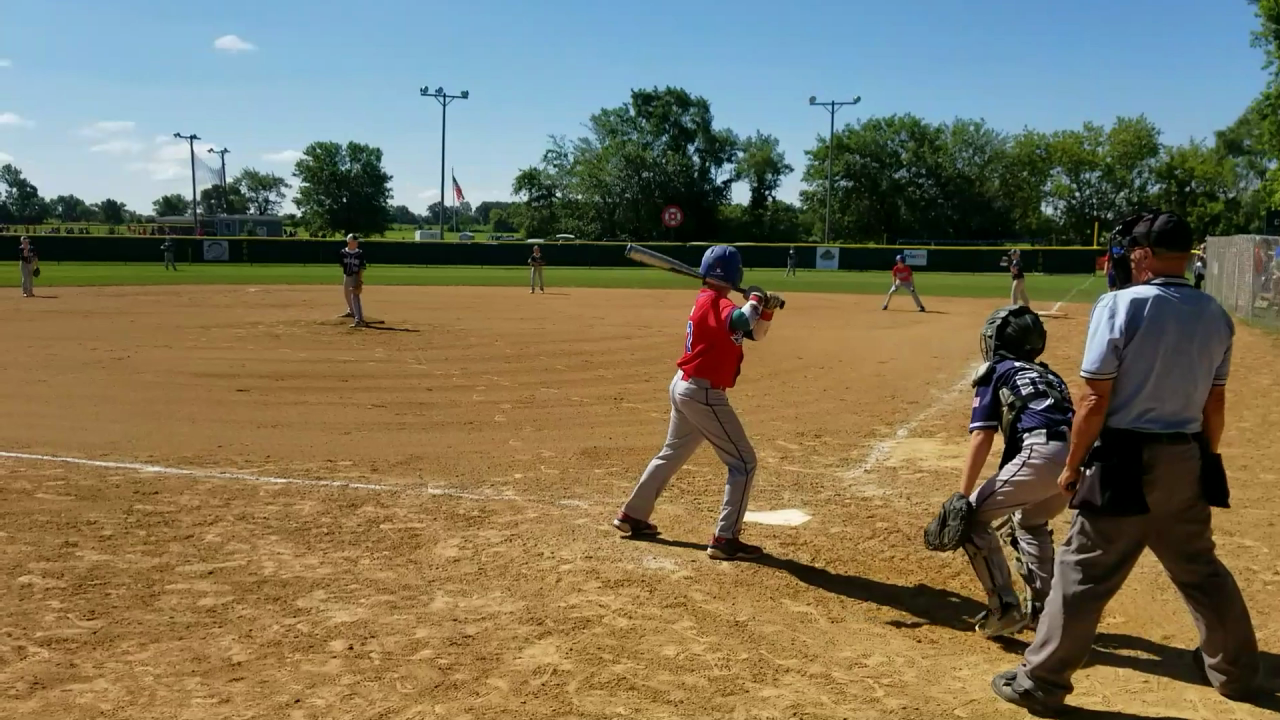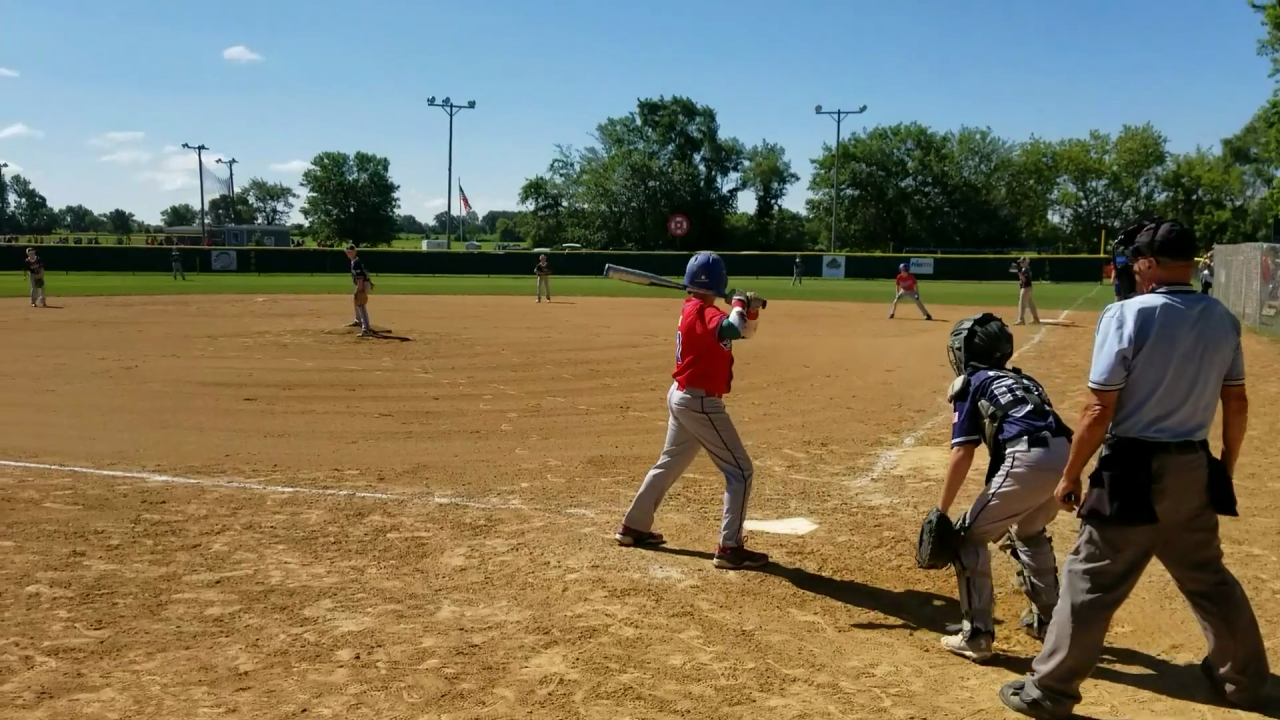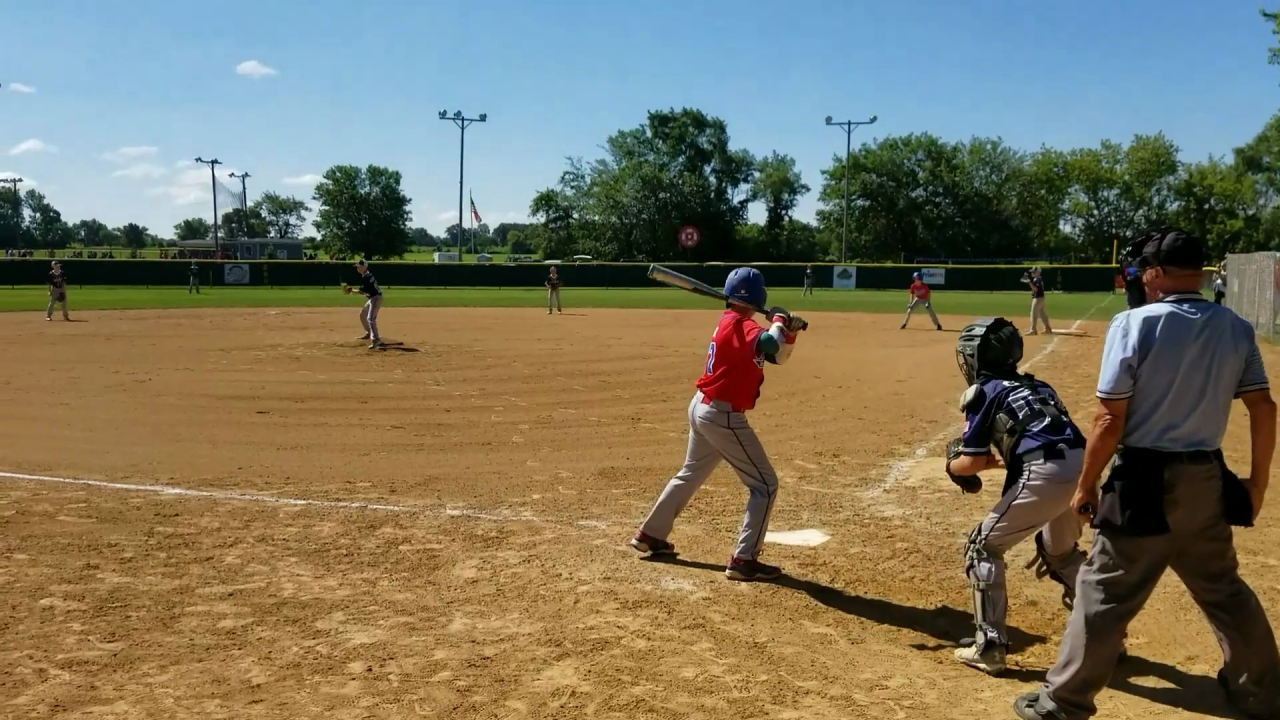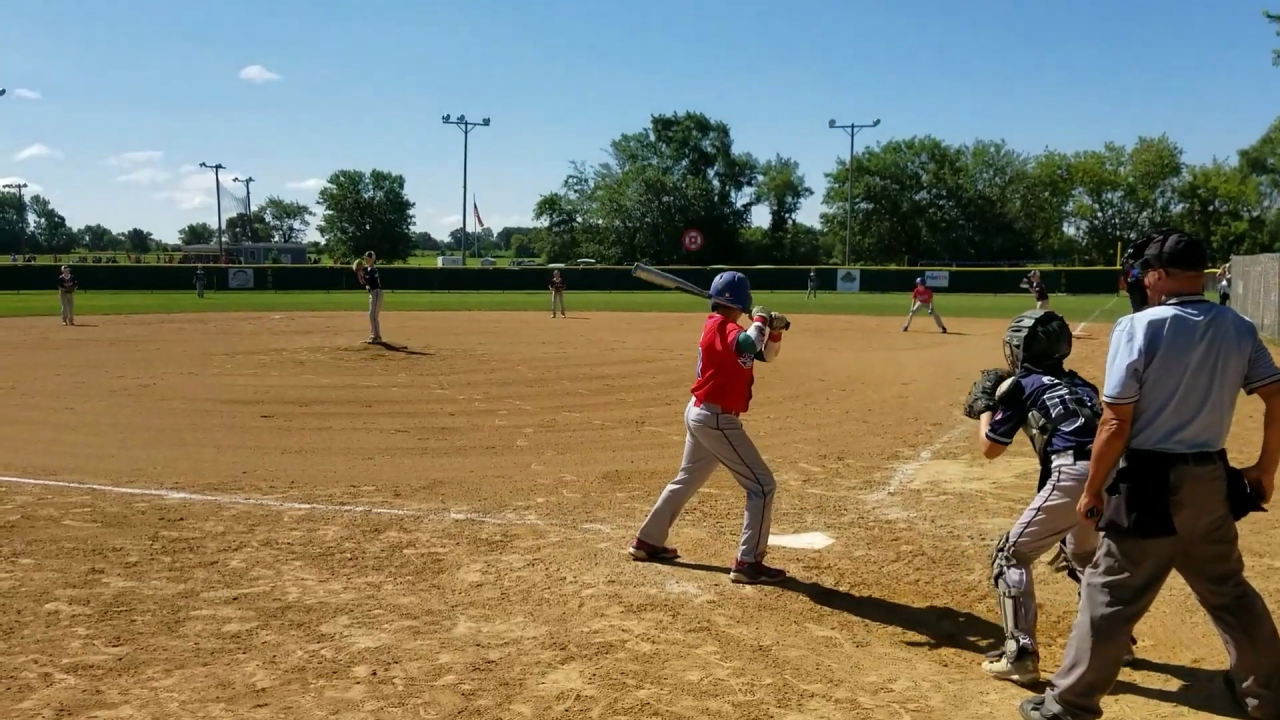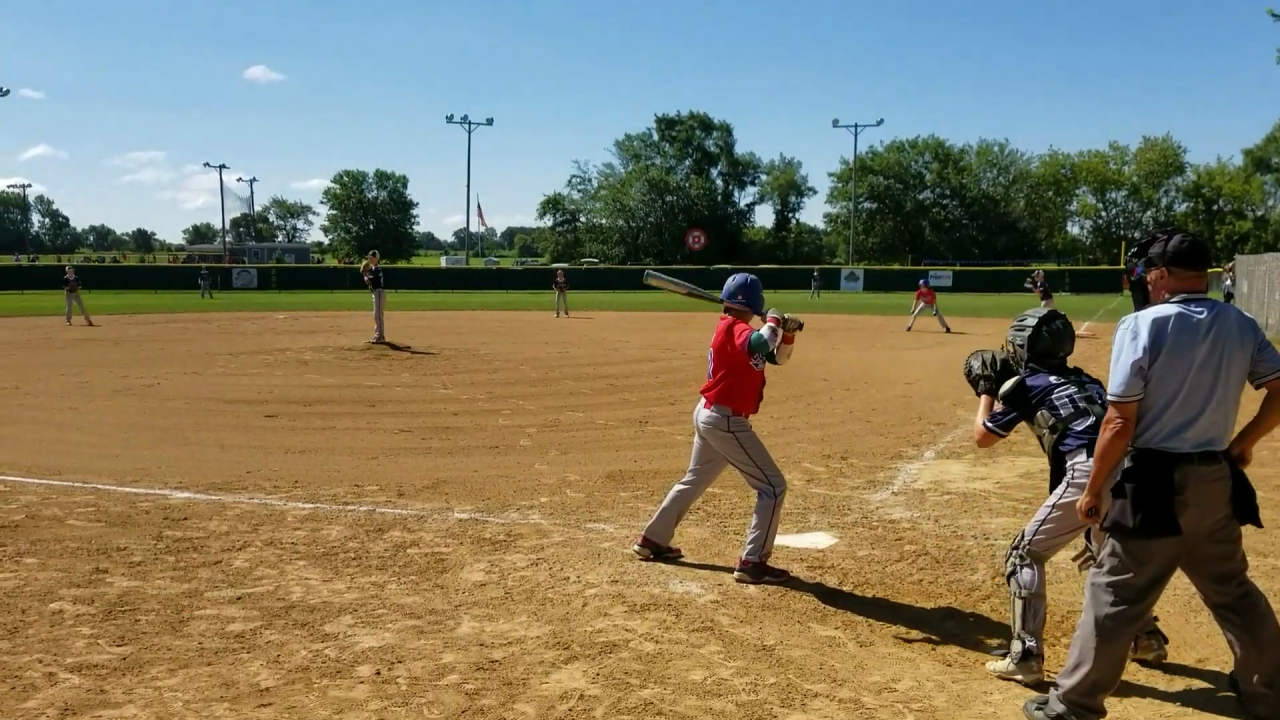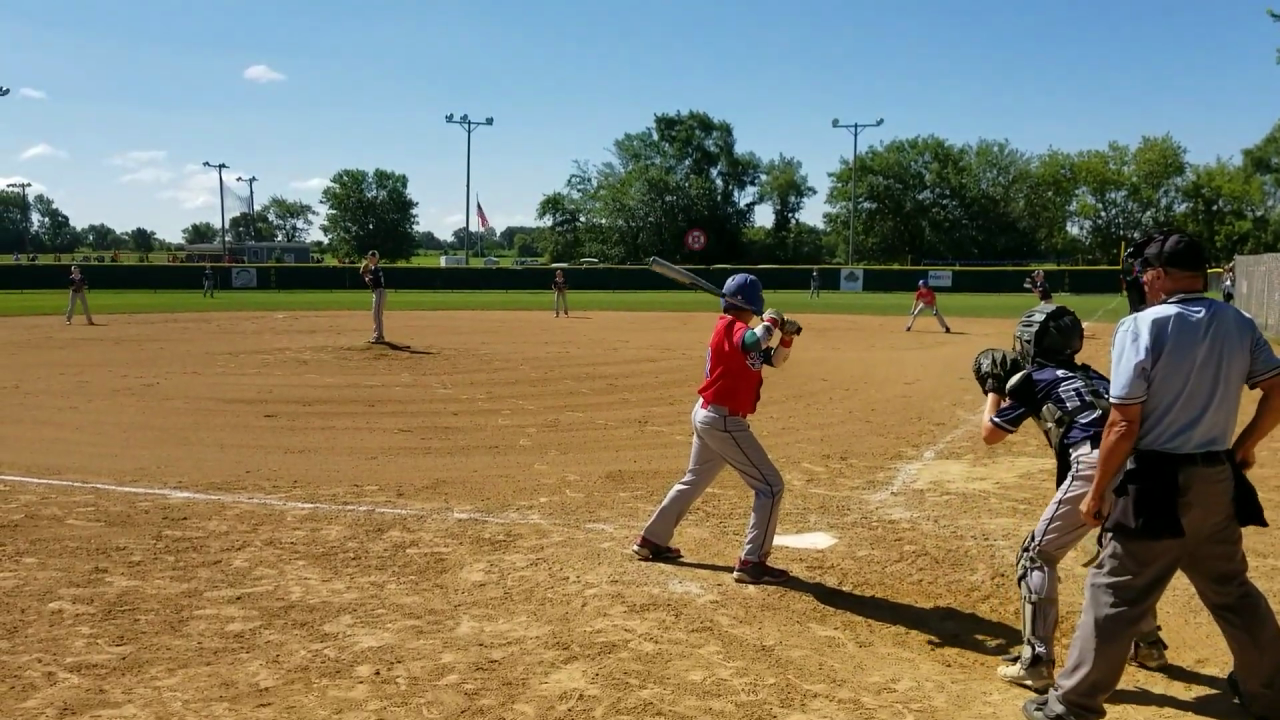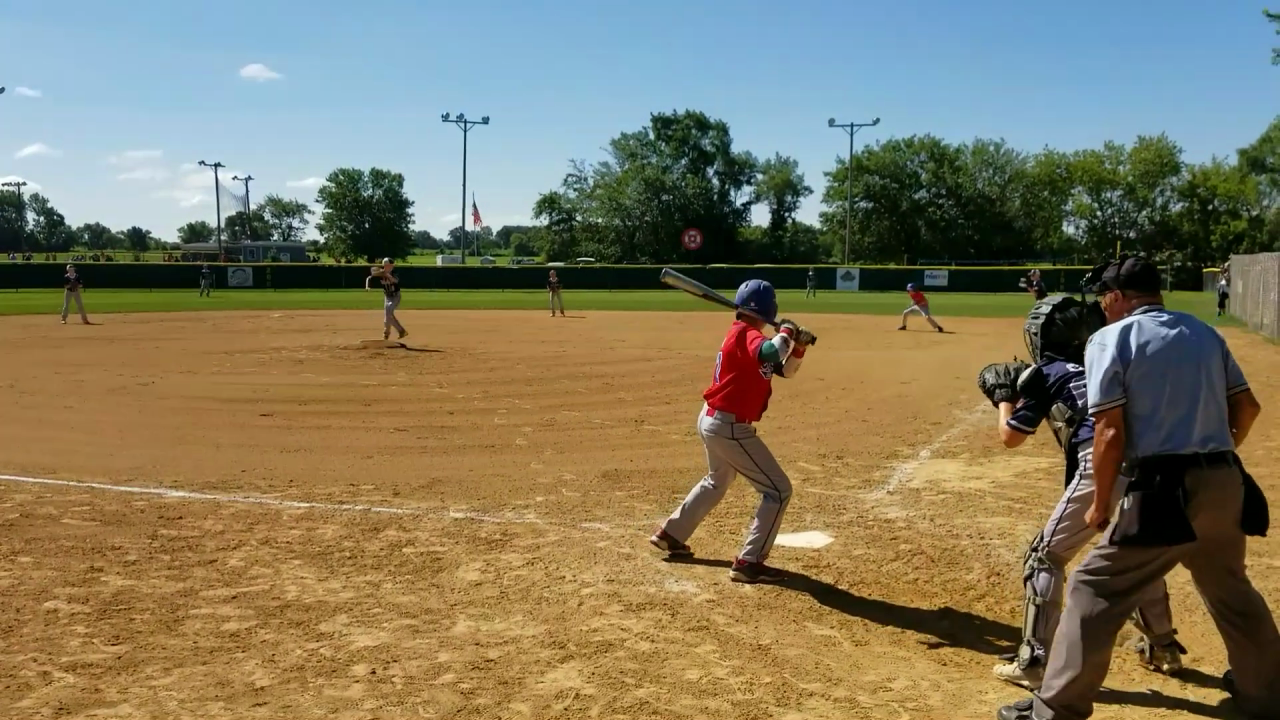
dt=0.5s
person 1, frame 1
left shoulder: (1120, 304)
right shoulder: (1215, 314)
left elbow: (1096, 399)
right elbow: (1215, 402)
left wrist: (1072, 464)
right wrist: (1202, 459)
left hip: (1126, 463)
right hip: (1188, 461)
left knee: (1083, 574)
right knee: (1202, 570)
left ankle: (1039, 683)
right ankle: (1235, 671)
person 1, frame 2
left shoulder: (1127, 314)
right shoulder: (1222, 320)
left elbow: (1100, 410)
right elbow: (1236, 402)
left wrist: (1070, 476)
right wrist: (1224, 466)
left hip: (1134, 472)
right hip: (1195, 470)
left knee: (1090, 583)
right knee: (1210, 579)
right ankle: (1244, 679)
person 1, frame 3
left shoulder: (1134, 324)
right shoulder: (1235, 328)
left elbow: (1110, 420)
left wrist: (1085, 486)
left hip: (1146, 482)
right hip: (1208, 480)
left knee: (1104, 593)
right knee: (1224, 589)
person 1, frame 4
left shoulder: (1139, 327)
right shoulder: (1239, 328)
left elbow: (1116, 424)
left wrist: (1092, 490)
left hip: (1151, 484)
right hip: (1212, 481)
left knee: (1109, 596)
right knee: (1230, 591)
person 1, frame 5
left shoulder: (1143, 325)
left elbow: (1120, 423)
left wrist: (1093, 489)
left hip: (1154, 483)
right hip: (1217, 480)
left knee: (1113, 595)
right knee: (1232, 590)
person 1, frame 6
left shoulder: (1141, 327)
right shoulder: (1239, 325)
left elbow: (1123, 425)
left wrist: (1097, 491)
left hip: (1157, 485)
right hip: (1218, 480)
left knee: (1113, 595)
right knee: (1232, 590)
person 1, frame 7
left shoulder: (1110, 340)
right shoulder: (1204, 332)
left elbow: (1111, 432)
left wrist: (1100, 503)
left hip: (1164, 490)
right hip: (1226, 484)
left knee: (1094, 592)
right knee: (1232, 593)
person 2, frame 1
left shoulder: (995, 373)
right shoulder: (1049, 376)
left elbow: (981, 437)
left wrist: (961, 496)
left hip: (1042, 453)
left knee: (972, 517)
right knee: (1029, 521)
left ankle: (1004, 609)
right ankle: (1041, 608)
person 2, frame 2
left shoulder: (970, 384)
right shoulder: (1024, 381)
left elbow: (963, 453)
left wrist: (941, 511)
left hip: (1028, 461)
right hip: (1066, 456)
left knee: (970, 536)
right knee: (1027, 531)
left ankle: (977, 634)
right ankle: (1048, 618)
person 2, frame 3
left shoulder: (984, 393)
right shoulder: (1038, 387)
left elbow: (972, 462)
left wrist: (951, 463)
right wrist: (1004, 460)
left hip: (1046, 475)
right hip: (1082, 468)
left knee: (984, 548)
right knee: (1062, 551)
left ankle: (991, 647)
person 2, frame 4
left shoulder: (1019, 386)
right shoulder: (1079, 385)
left elbow: (990, 448)
left wrist: (986, 409)
left hip: (1074, 475)
left knee: (1010, 555)
right knee: (1083, 550)
left ankle: (1020, 656)
person 2, frame 5
left shoulder: (1025, 386)
right shoulder: (1084, 380)
left elbow: (982, 437)
left wrist: (986, 391)
left hip: (1087, 473)
left knee: (1025, 554)
left ankle: (1025, 657)
right ankle: (1146, 638)
person 2, frame 6
left shoulder: (1032, 380)
right shoulder: (1091, 376)
left elbow: (990, 434)
left wrist: (994, 389)
left hip: (1094, 467)
left knee: (1037, 556)
left ankle: (1036, 661)
right ankle: (1147, 644)
person 2, frame 7
left shoulder: (1043, 374)
left elbow: (1011, 436)
left wrist: (1003, 400)
left knee: (1044, 557)
left ankle: (1034, 661)
right ankle: (1163, 646)
person 3, frame 1
left shoulder: (708, 301)
right shoulder: (715, 302)
left elbow: (754, 333)
right elbow: (741, 322)
left wrist: (766, 309)
right wrist: (755, 299)
left hip: (683, 387)
right hip: (703, 393)
left knee: (672, 454)
right knee: (743, 462)
left ankle: (632, 515)
right ankle: (725, 539)
person 3, frame 2
left shoulder: (695, 309)
right shoulder: (703, 311)
left elbow: (745, 331)
right elbow: (732, 330)
left wrist: (751, 309)
right wrist: (739, 302)
left hip: (682, 396)
right hip: (700, 402)
left knee: (669, 464)
right knee: (740, 470)
left ankle: (633, 527)
right ankle: (729, 548)
person 3, frame 3
left shoulder: (731, 323)
right shoulder: (740, 325)
left elbow: (777, 356)
right elbow: (769, 344)
left wrist: (790, 332)
right wrist: (780, 321)
left hip: (702, 408)
right hip: (723, 416)
left knee: (690, 475)
right knee: (765, 484)
left ankle: (650, 534)
right ankle: (744, 560)
person 3, frame 4
left shoulder: (722, 327)
right shoulder: (722, 327)
left elbow: (766, 355)
right elbow: (749, 345)
left wrist: (774, 332)
right wrist: (761, 319)
left hip: (699, 413)
right hip: (716, 418)
left knee: (686, 480)
right knee: (762, 486)
left ankle: (647, 541)
right ankle: (748, 562)
person 3, frame 5
left shoulder: (734, 330)
right shoulder: (732, 328)
left elbow: (778, 357)
right elbow: (761, 343)
left wrist: (788, 334)
right wrist: (774, 321)
left hip: (708, 414)
right hip: (726, 421)
left knee: (694, 481)
right knee: (773, 486)
left ankle: (652, 540)
right ankle: (752, 562)
person 3, frame 6
left shoulder: (735, 330)
right shoulder: (730, 327)
left elbow: (775, 360)
right elbow: (753, 342)
left wrist: (786, 337)
right wrist: (771, 321)
left hip: (707, 415)
right hip: (723, 420)
left knee: (693, 481)
right knee: (770, 486)
left ankle: (651, 540)
right ankle: (751, 562)
person 3, frame 7
left shoulder: (744, 335)
right shoulder: (746, 335)
left elbow: (785, 370)
right elbow: (770, 354)
left wrist: (798, 347)
right wrist: (787, 333)
left hip: (712, 419)
right hip: (729, 427)
left knee: (717, 482)
right knee: (778, 490)
left ankle: (670, 534)
right ankle: (749, 563)
